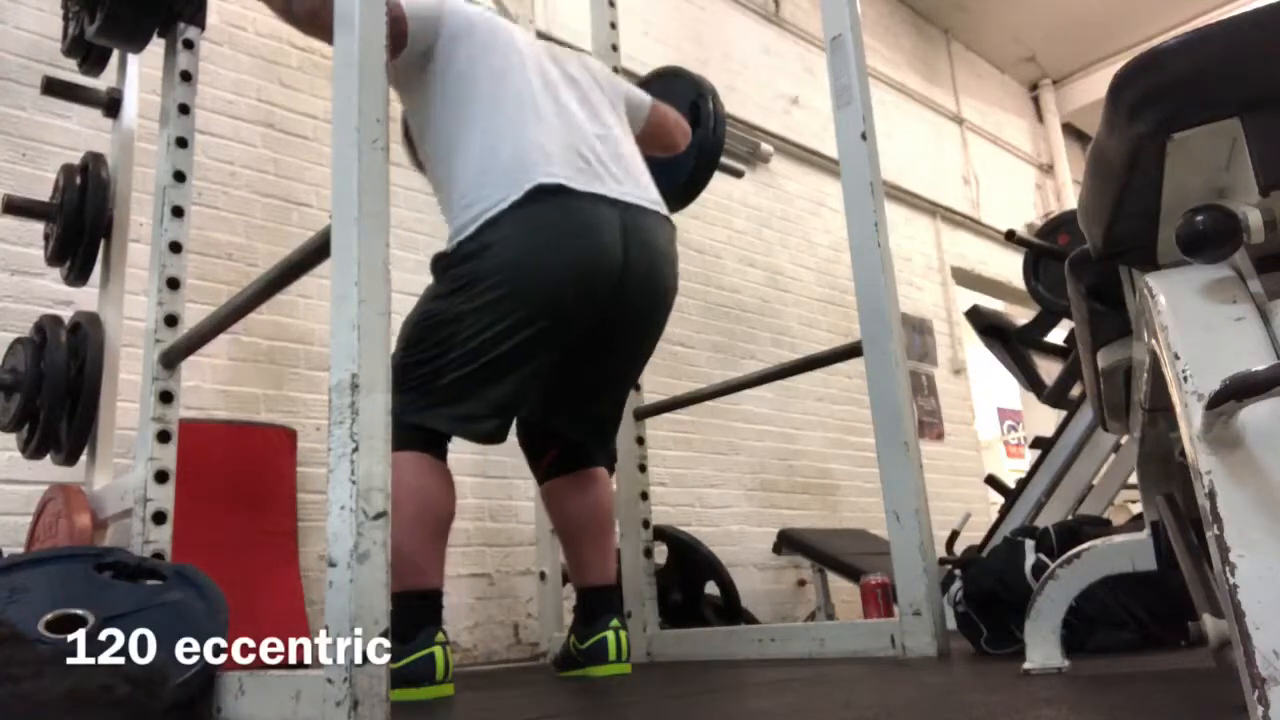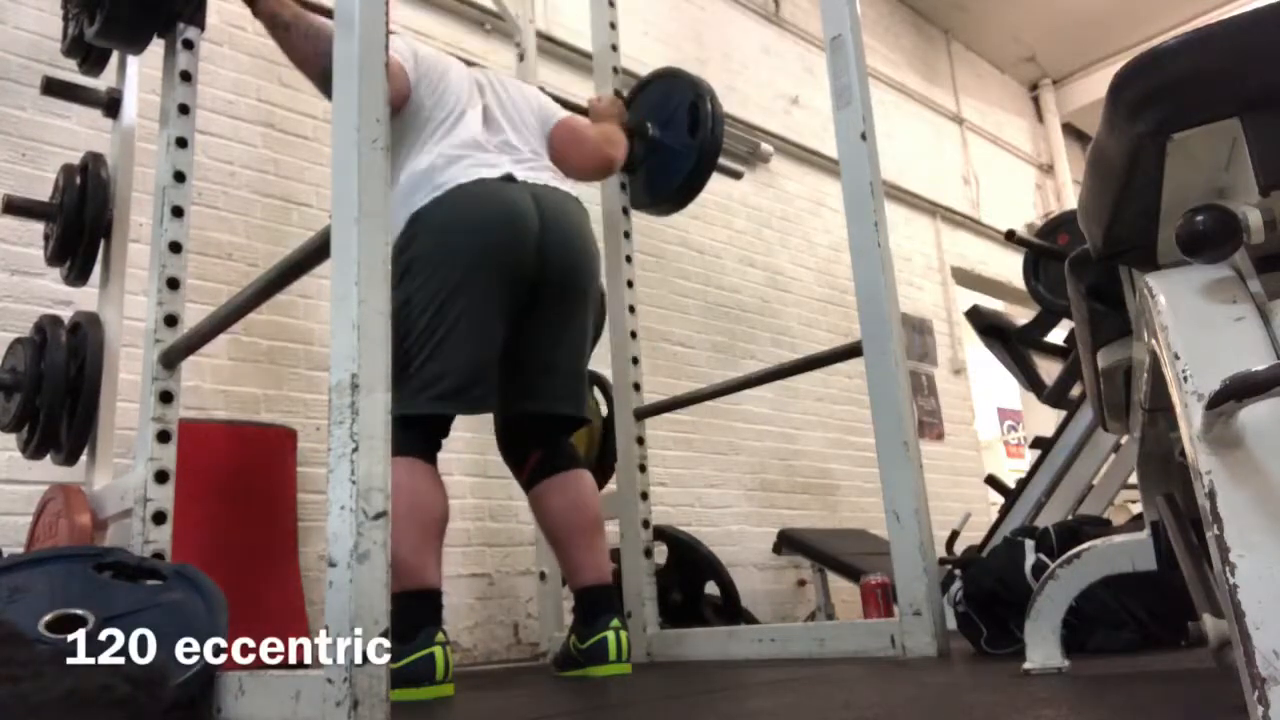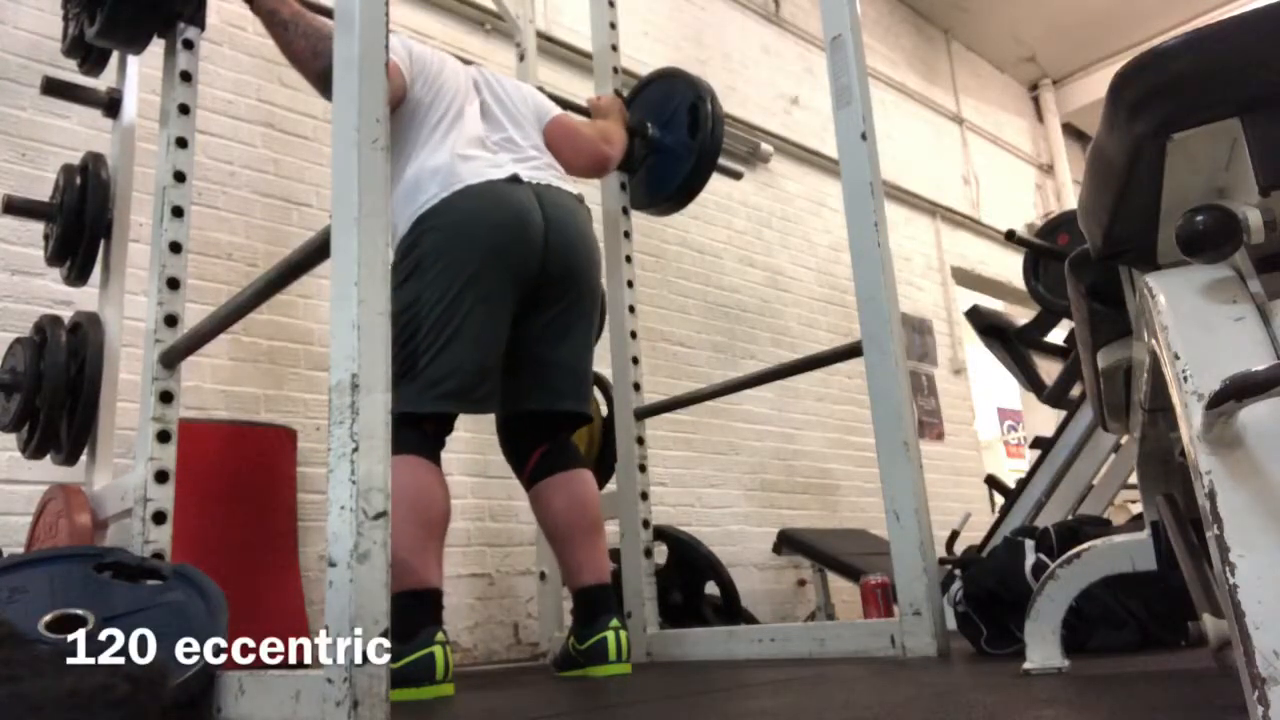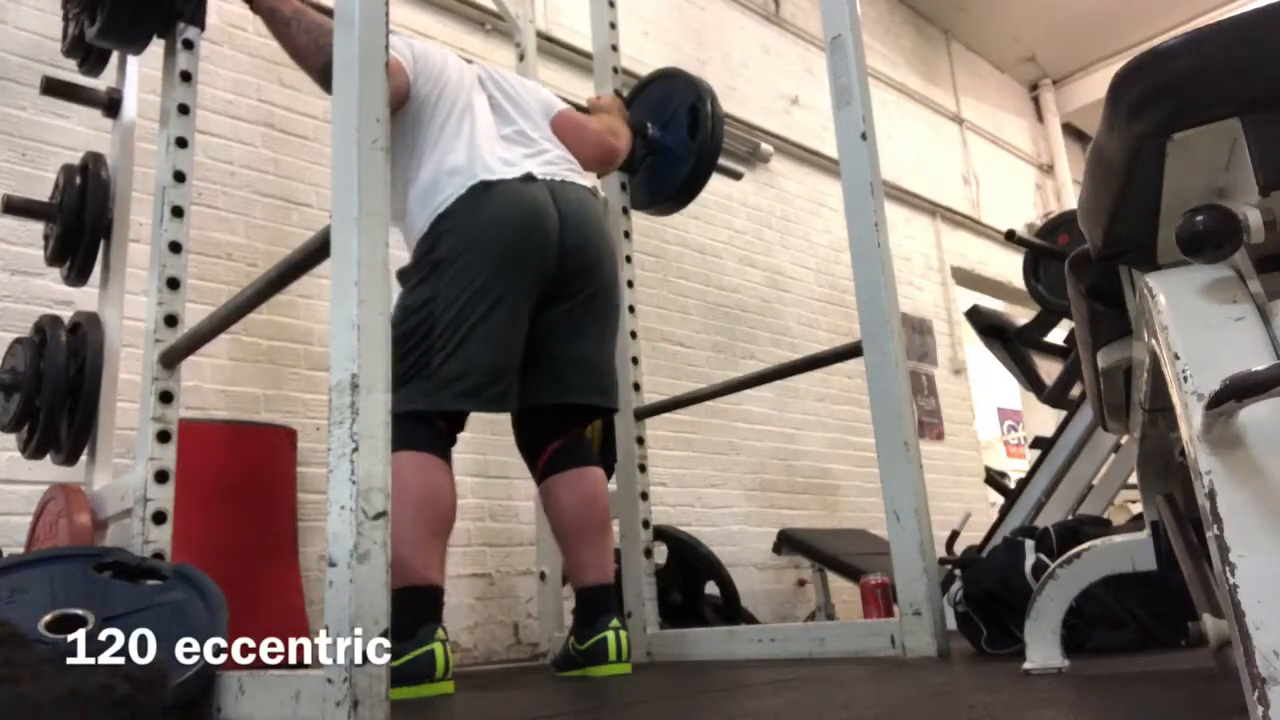
dt=0.7s
person 1, frame 1
right shoulder: (569, 60)
right elbow: (675, 133)
left hip: (537, 235)
right hip: (646, 247)
left knee: (410, 419)
right knee: (563, 436)
left ankle: (415, 642)
right ankle: (602, 625)
person 1, frame 2
right shoulder: (514, 89)
right elbow: (599, 157)
right wrist: (611, 119)
left hip: (464, 220)
right hip: (563, 227)
left knee: (403, 427)
right knee: (542, 439)
left ankle: (415, 639)
right ankle: (601, 625)
person 1, frame 3
right shoulder: (505, 85)
right elbow: (595, 153)
right wrist: (613, 117)
left hip: (467, 220)
right hip: (564, 225)
left knee: (407, 423)
right knee: (543, 435)
left ankle: (415, 638)
right ankle: (599, 625)
person 1, frame 4
right shoulder: (506, 78)
right elbow: (603, 147)
right wrist: (615, 116)
left hip: (485, 218)
right hip: (579, 221)
left knee: (414, 419)
right knee: (555, 432)
left ankle: (414, 638)
right ankle: (600, 626)
